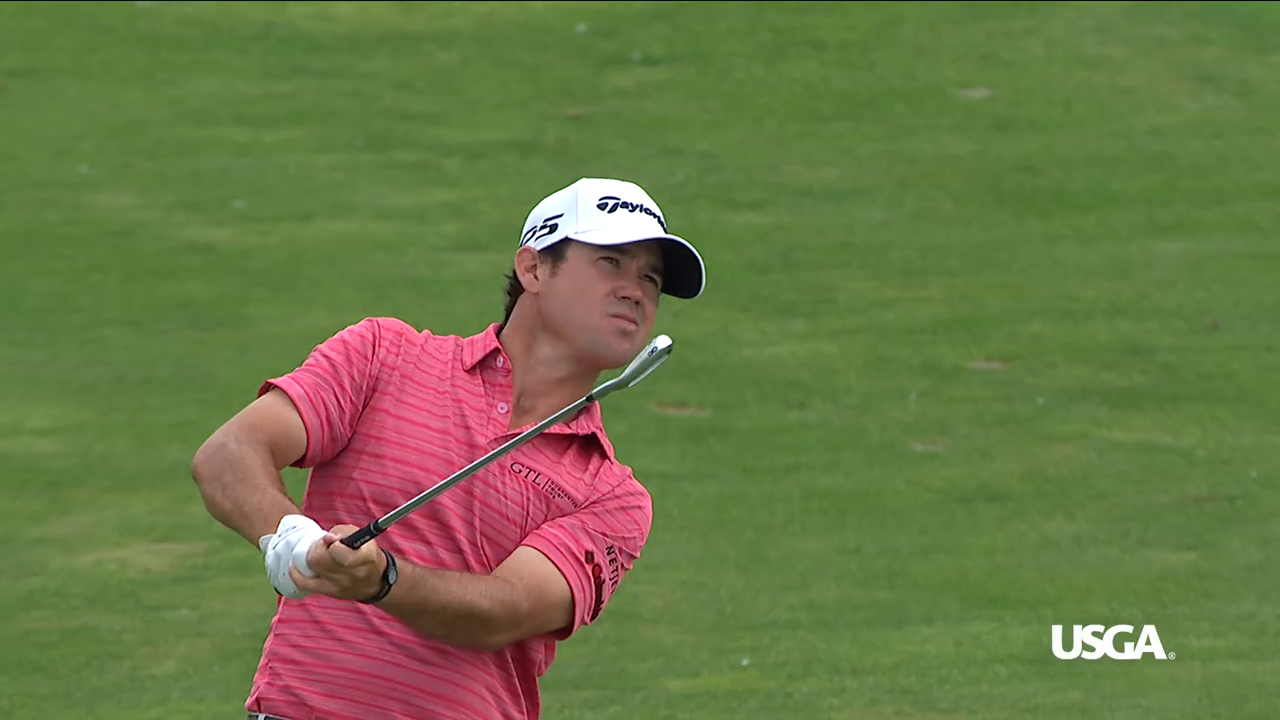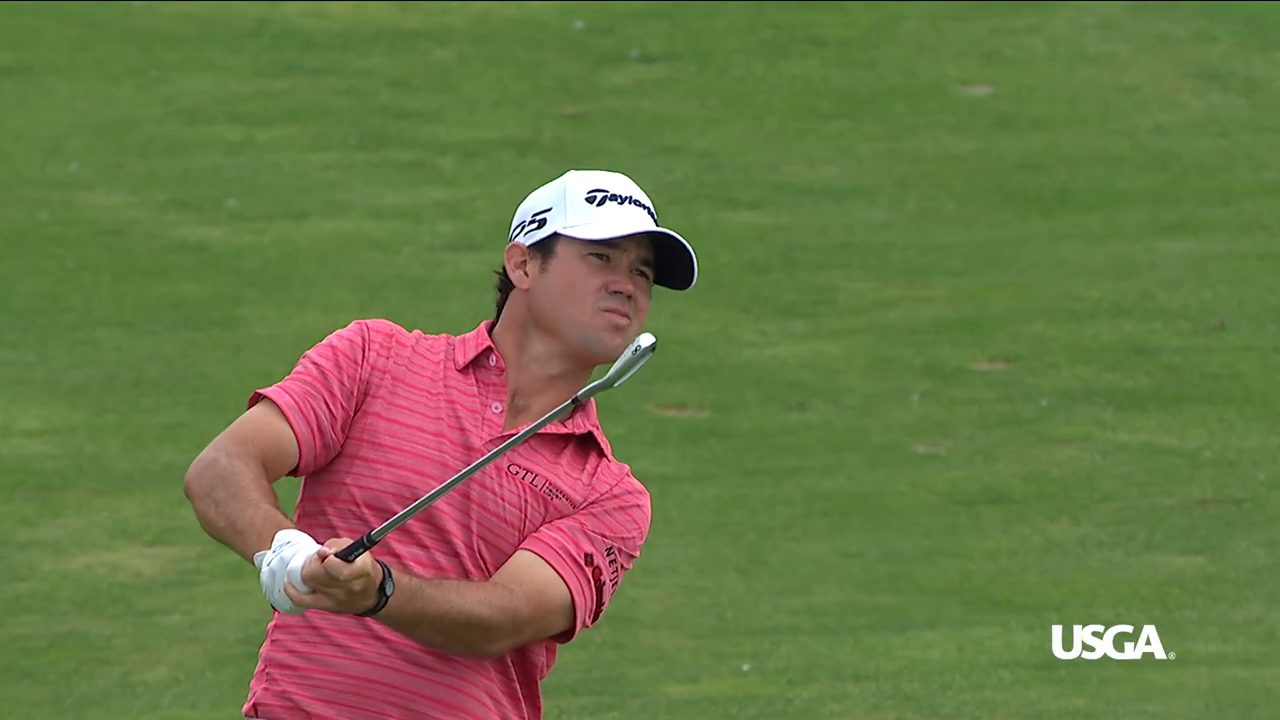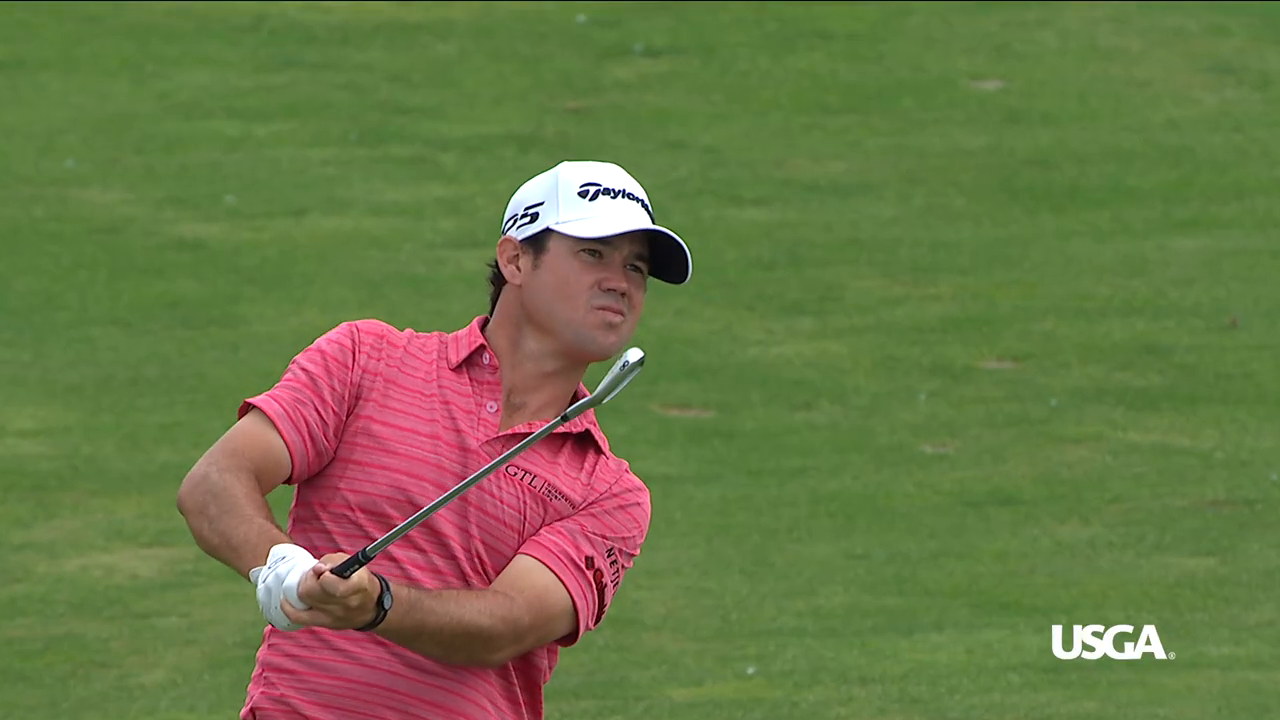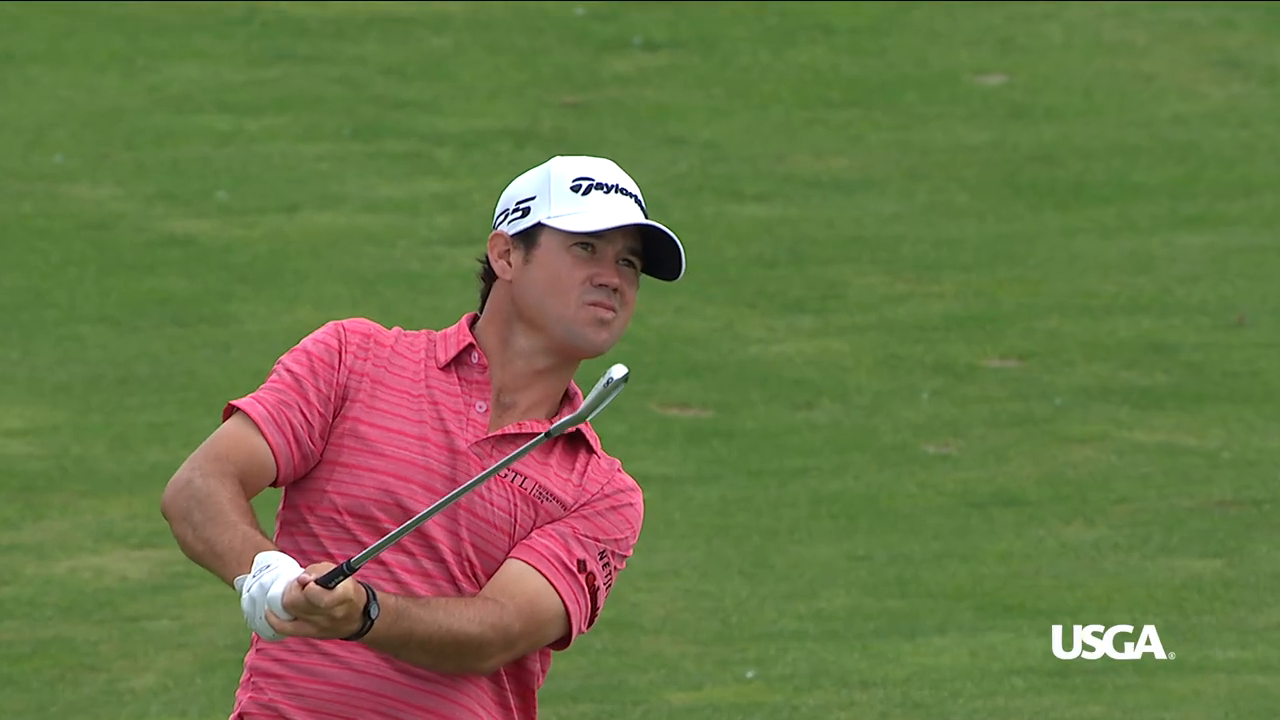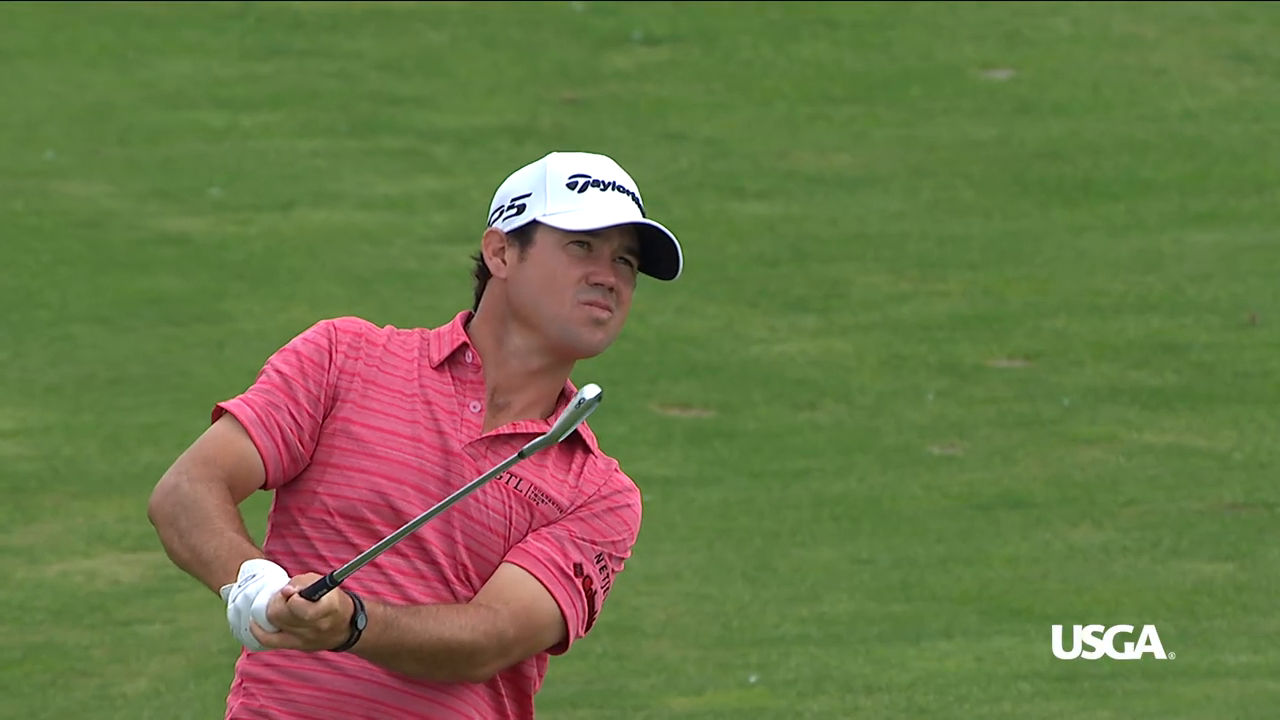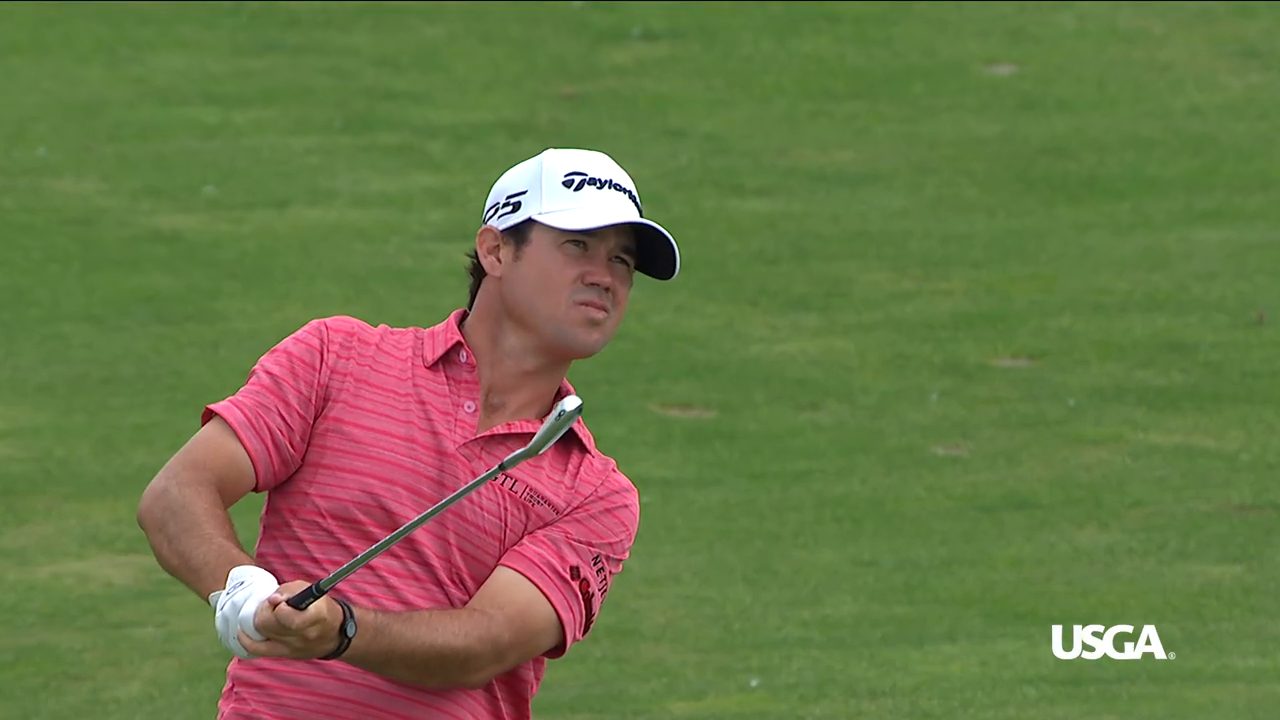
dt=0.3s
person 1, frame 1
left shoulder: (617, 502)
right shoulder: (382, 354)
left elbow: (507, 612)
right elbow: (225, 455)
left wrist: (380, 581)
right wrist: (287, 534)
person 1, frame 2
left shoulder: (616, 502)
right shoulder: (375, 356)
left elbow: (503, 622)
right elbow: (218, 471)
left wrist: (376, 593)
right wrist: (283, 550)
person 1, frame 3
left shoulder: (614, 499)
right shoulder: (366, 355)
left elbow: (506, 627)
right elbow: (211, 483)
left wrist: (375, 606)
right wrist: (279, 565)
person 1, frame 4
left shoulder: (606, 498)
right shoulder: (352, 356)
left elbow: (495, 634)
right elbow: (197, 486)
left wrist: (361, 615)
right wrist: (265, 574)
person 1, frame 5
left shoulder: (604, 500)
right shoulder: (345, 356)
left elbow: (490, 641)
right elbow: (185, 490)
left wrist: (349, 625)
right wrist: (251, 582)
person 1, frame 6
left shoulder: (600, 500)
right shoulder: (336, 355)
left elbow: (486, 645)
right elbow: (175, 493)
left wrist: (339, 632)
right wrist: (241, 588)
